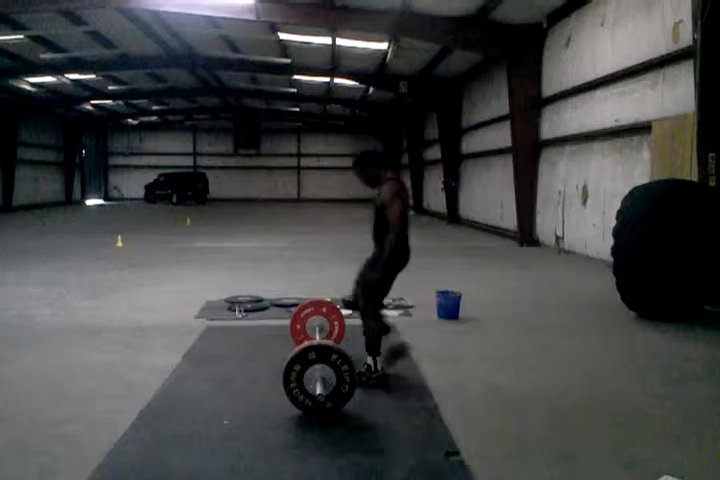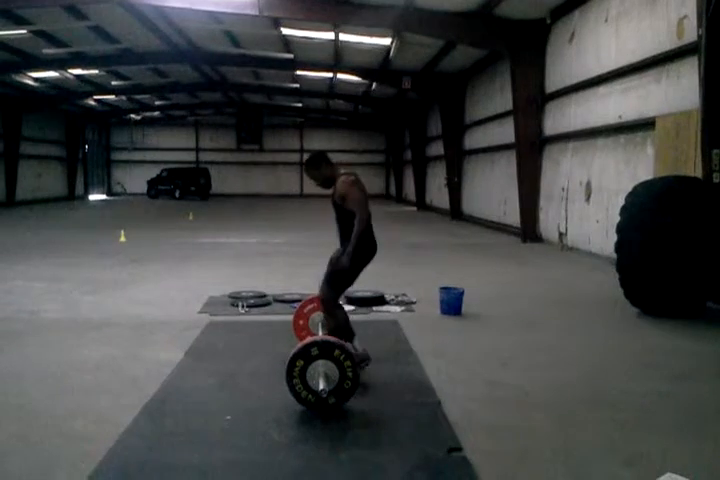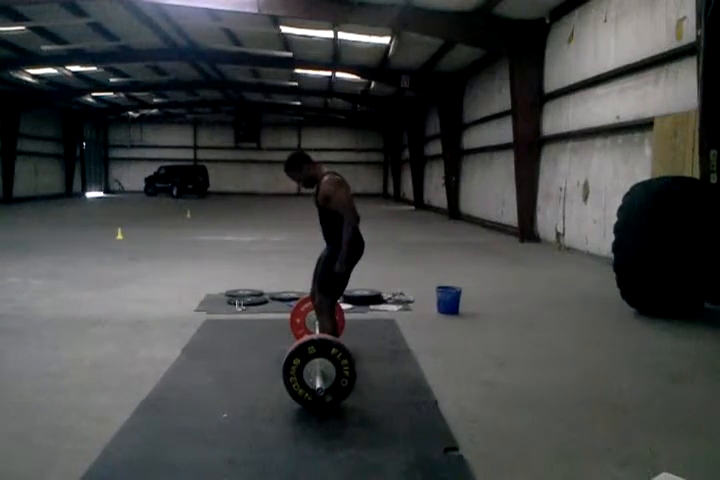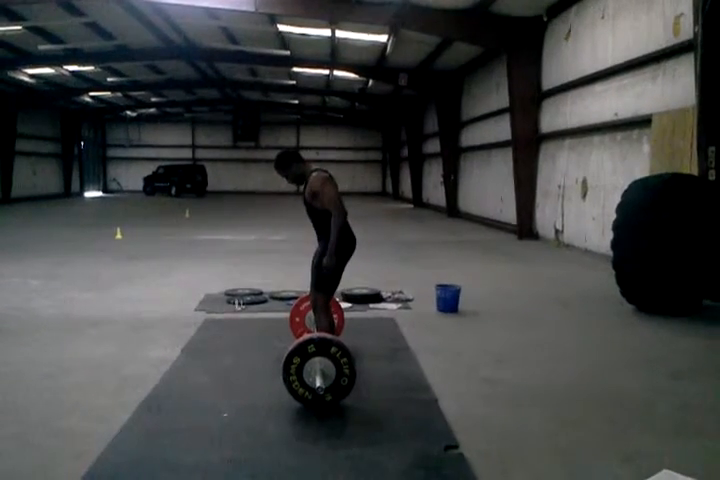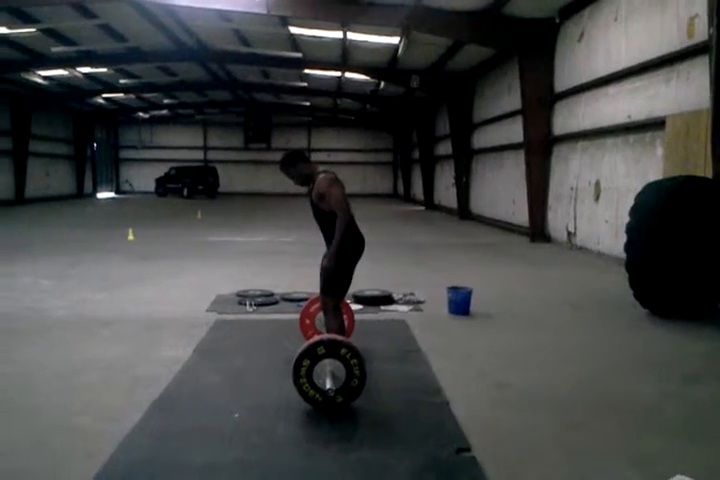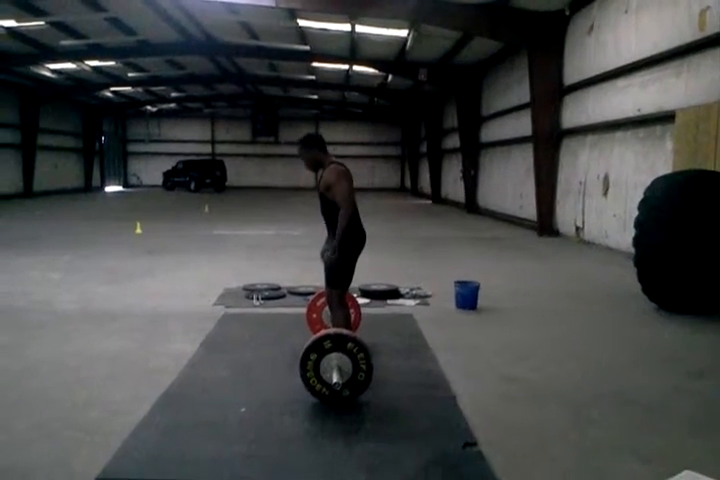
dt=0.5s
person 1, frame 1
left shoulder: (391, 189)
right shoulder: (385, 187)
left elbow: (396, 231)
left wrist: (380, 268)
right wrist: (377, 260)
left hip: (390, 255)
right hip: (385, 252)
left knee: (367, 307)
right knee: (356, 300)
left ankle: (374, 369)
right ankle: (393, 345)
person 1, frame 2
left shoulder: (346, 182)
right shoulder: (340, 184)
left elbow: (362, 216)
left wrist: (349, 254)
right wrist: (345, 252)
left hip: (357, 250)
right hip: (350, 248)
left knee: (326, 297)
right knee: (328, 297)
left ankle: (356, 352)
person 1, frame 3
left shoulder: (330, 183)
right shoulder: (324, 183)
left elbow: (351, 218)
left wrist: (343, 258)
left hip: (342, 248)
right hip: (335, 246)
left knee: (323, 305)
right knee: (316, 297)
person 1, frame 4
left shoulder: (318, 180)
right shoulder: (312, 181)
left elbow: (339, 213)
left wrist: (331, 253)
left hip: (336, 245)
right hip: (328, 242)
left knee: (319, 303)
right knee: (316, 299)
person 1, frame 5
left shoulder: (325, 181)
right shoulder: (317, 183)
left elbow: (344, 215)
left wrist: (332, 254)
right wrist: (331, 252)
left hip: (345, 247)
right hip: (339, 246)
left knee: (330, 305)
right knee: (327, 302)
person 1, frame 6
left shoulder: (334, 172)
right shoulder: (326, 172)
left elbow: (347, 209)
left wrist: (335, 246)
right wrist: (330, 243)
left hip: (347, 240)
right hip: (342, 239)
left knee: (335, 298)
right knee: (335, 297)
